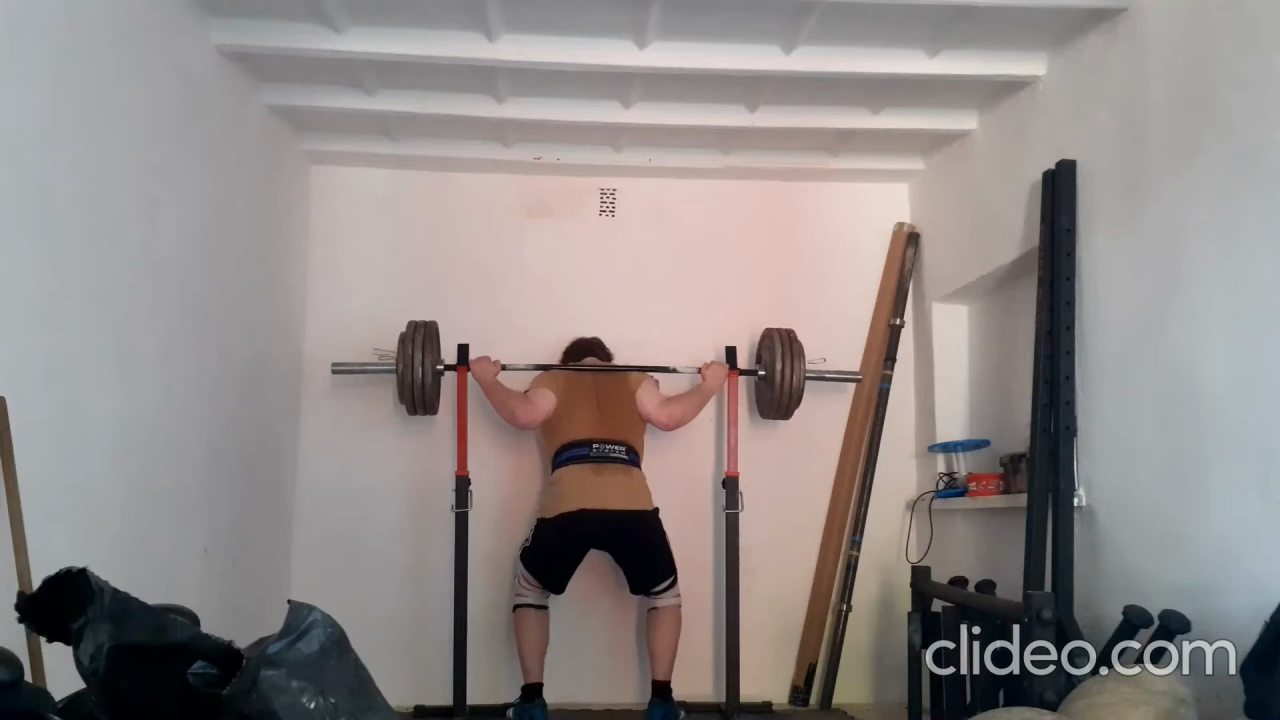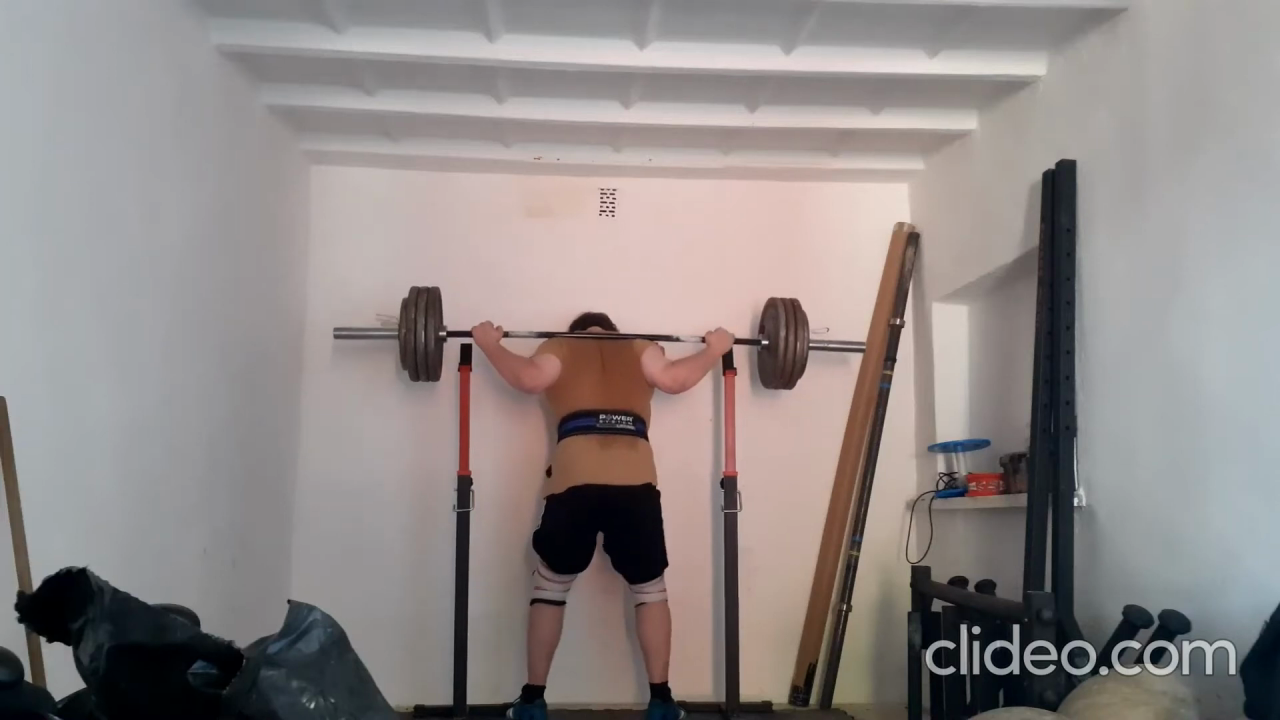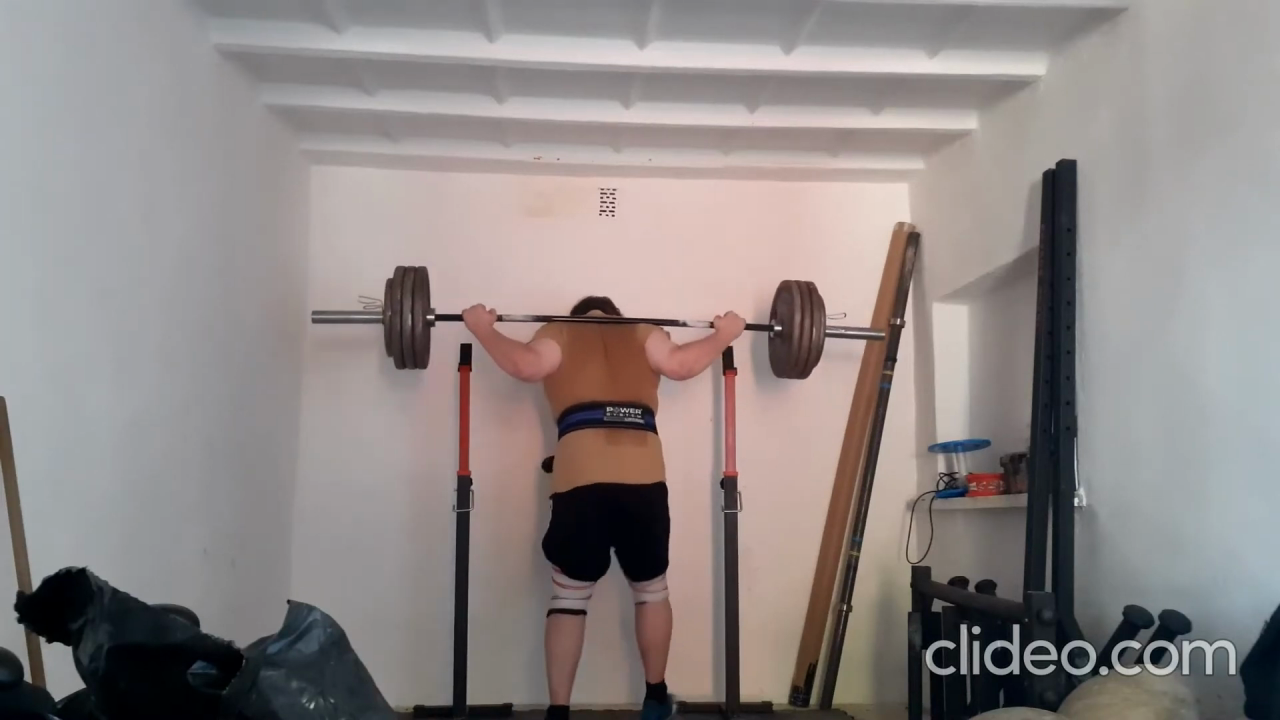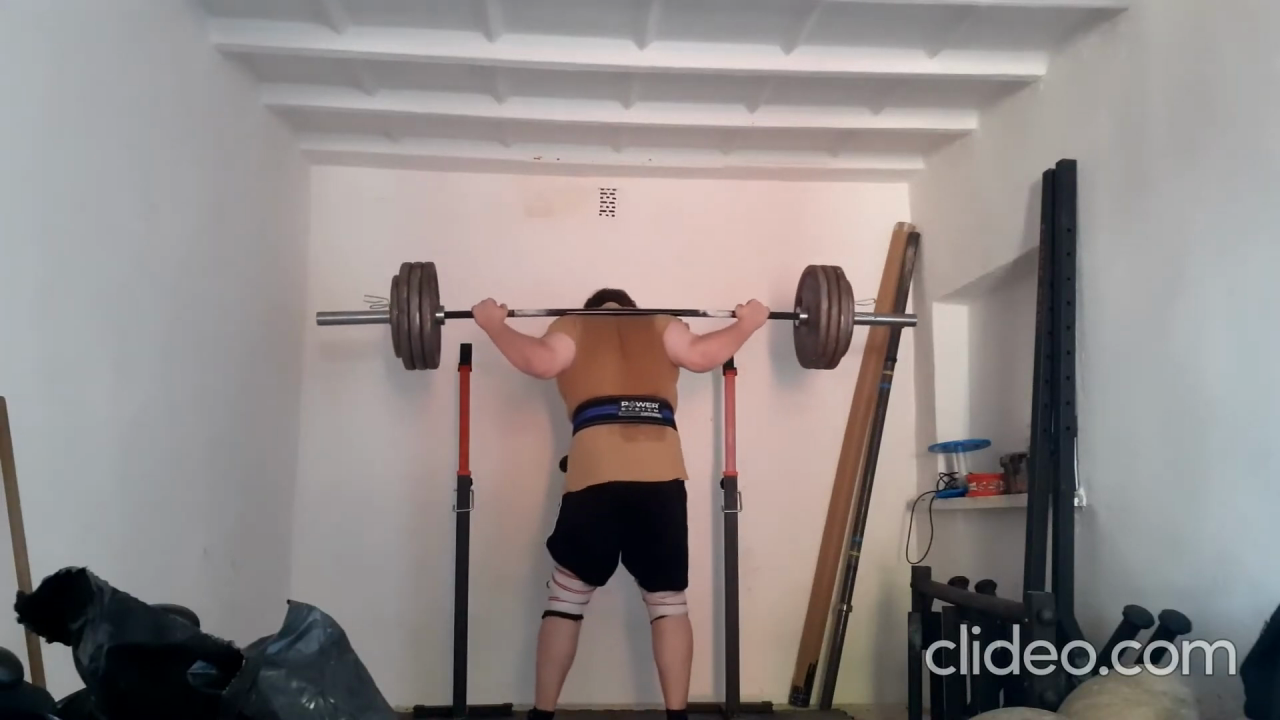
dt=1s
person 1, frame 1
left shoulder: (553, 379)
right shoulder: (634, 379)
left elbow: (524, 415)
right elbow: (668, 416)
left wrist: (485, 379)
right wrist: (711, 384)
left hip: (567, 505)
right hip: (632, 505)
left knee: (530, 592)
right knee: (664, 595)
person 1, frame 2
left shoulder: (559, 347)
right shoulder: (639, 348)
left elbow: (527, 378)
right elbow: (674, 378)
left wrist: (489, 344)
right wrist: (715, 349)
left hip: (575, 479)
right hip: (635, 480)
left knee: (550, 588)
right knee: (650, 589)
person 1, frame 3
left shoulder: (558, 333)
right shoulder: (643, 333)
left elbow: (525, 365)
right elbow: (681, 364)
left wrist: (482, 328)
right wrist: (725, 333)
left hip: (581, 476)
right hip: (644, 476)
left knee: (569, 596)
right knee: (651, 588)
person 1, frame 4
left shoulder: (572, 327)
right shoulder: (660, 325)
left elbow: (541, 361)
right elbow: (701, 355)
left wrist: (492, 324)
right wrist: (748, 323)
left hip: (594, 477)
right hip: (661, 477)
left knee: (565, 601)
right knee: (668, 602)
